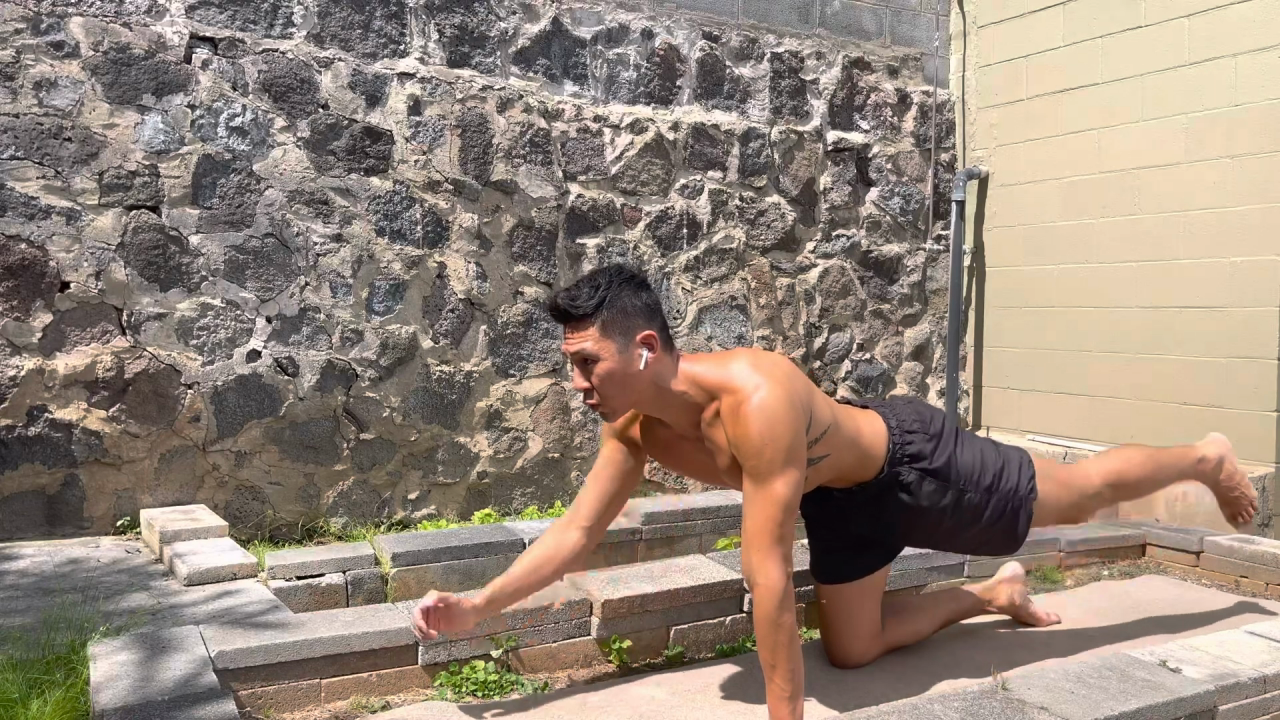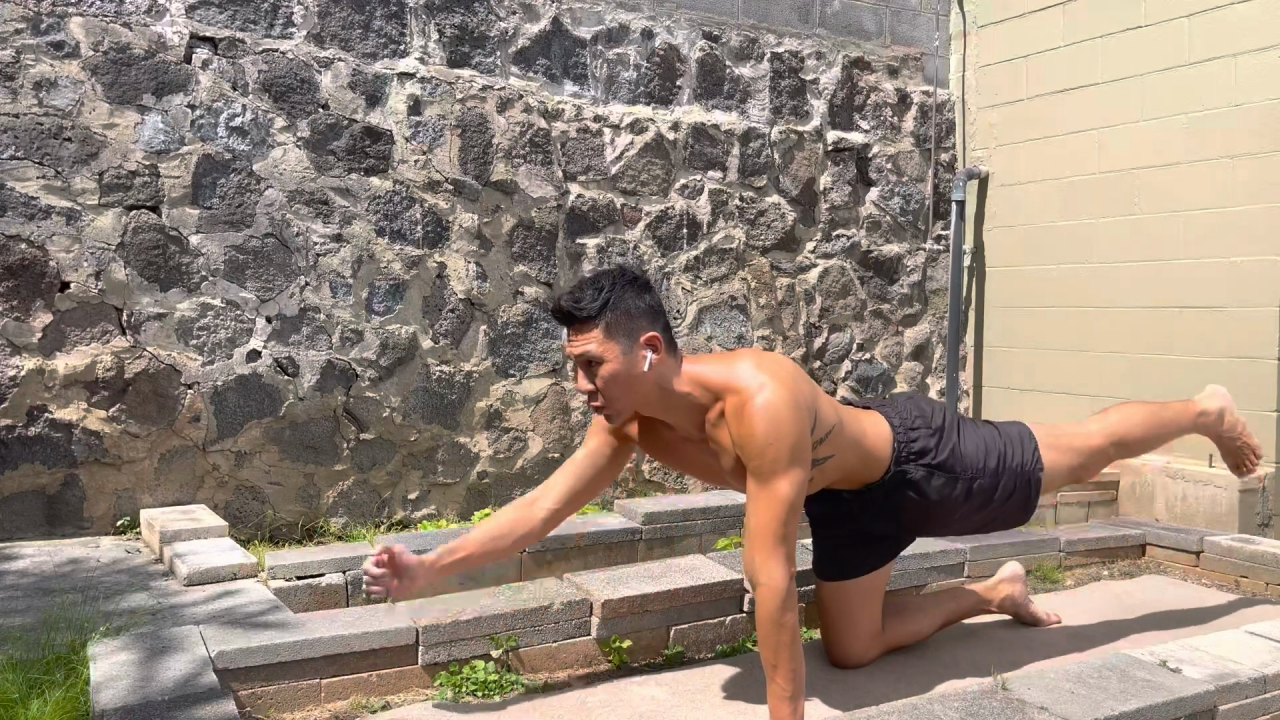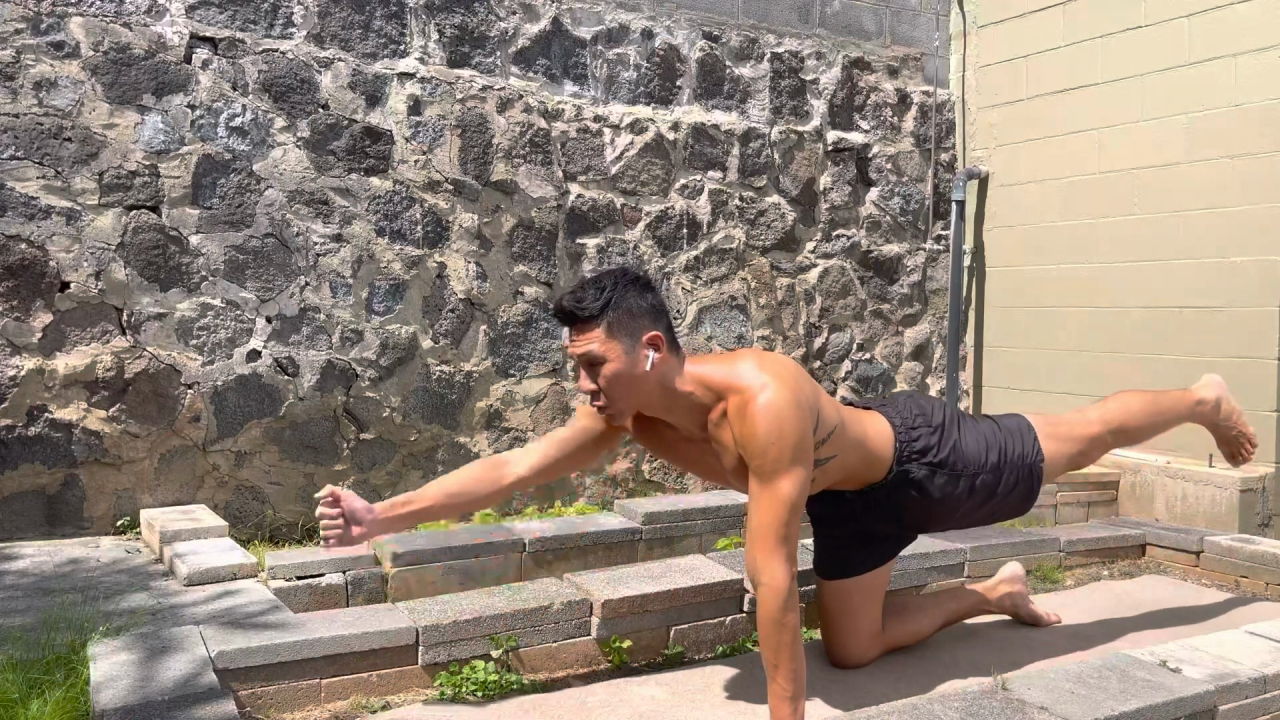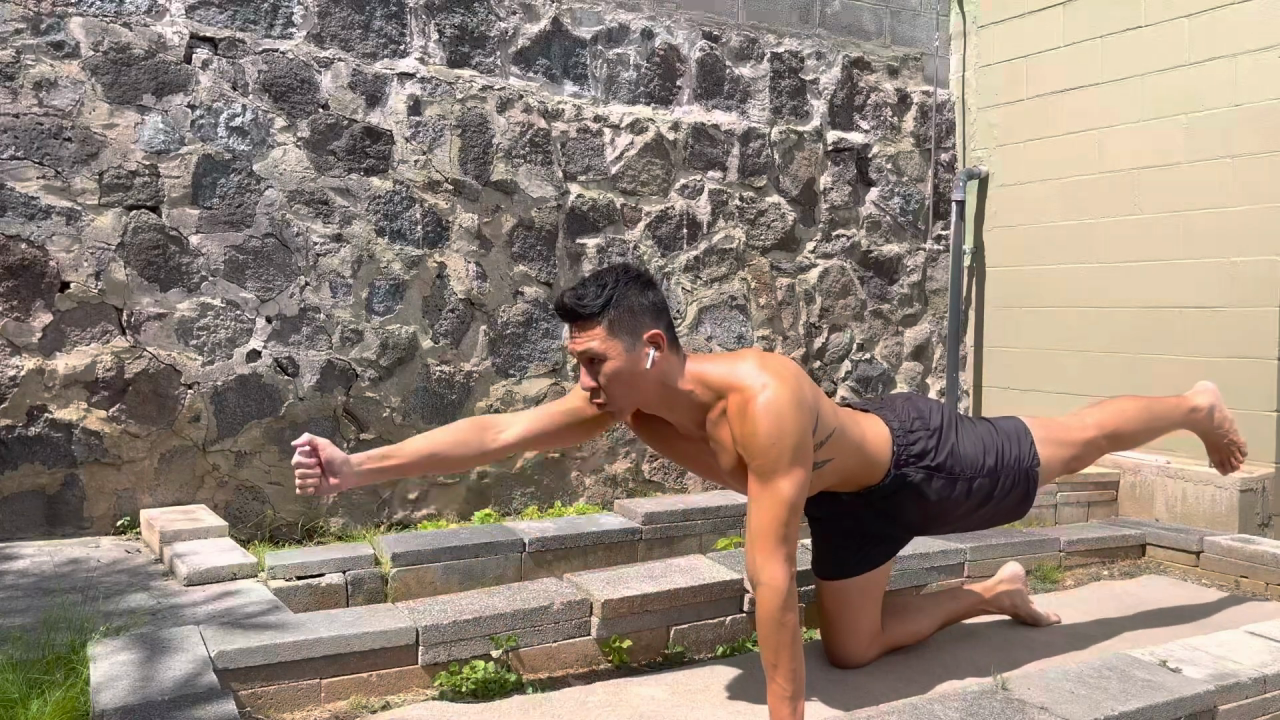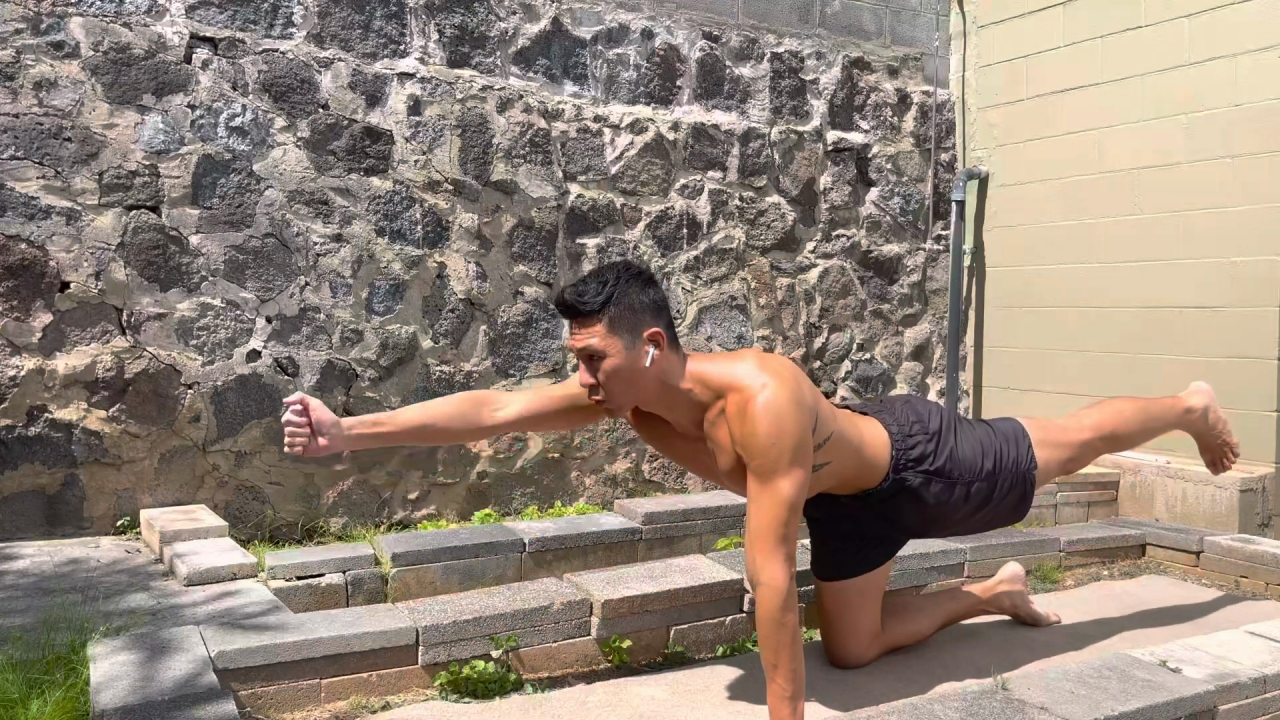
dt=0.2s
person 1, frame 1
left shoulder: (757, 401)
right shoulder: (634, 422)
left elbow: (768, 578)
right elbow: (576, 531)
right wrist: (476, 606)
left hip: (912, 461)
right hip: (841, 489)
left knee: (1076, 494)
right knee: (852, 649)
left ankle: (1205, 459)
right ankle: (993, 594)
person 1, frame 2
left shoulder: (761, 401)
right shoulder: (630, 420)
left elbow: (769, 577)
right elbow: (542, 506)
right wrist: (427, 567)
left hip: (920, 460)
right hip: (849, 491)
left knee: (1079, 452)
left ankle: (1207, 412)
right ankle: (993, 594)
person 1, frame 3
left shoulder: (764, 401)
right shoulder: (627, 412)
left elbow: (770, 574)
right elbow: (512, 468)
right wrist: (381, 514)
left hip: (920, 457)
right hip: (851, 491)
left knee: (1076, 441)
left ankle: (1202, 400)
right ankle: (994, 594)
person 1, frame 4
left shoulder: (761, 399)
right shoulder: (624, 400)
left elbow: (771, 574)
right elbow: (499, 432)
right wrist: (360, 465)
left hip: (918, 461)
right hip: (847, 491)
left knee: (1071, 445)
left ankle: (1195, 407)
right ankle: (994, 593)
person 1, frame 5
left shoulder: (761, 398)
right shoulder: (623, 395)
left elbow: (769, 572)
right elbow: (492, 408)
right wrist: (350, 431)
left hip: (916, 463)
right hip: (847, 492)
left knee: (1062, 449)
left ankle: (1189, 408)
right ankle: (995, 593)
